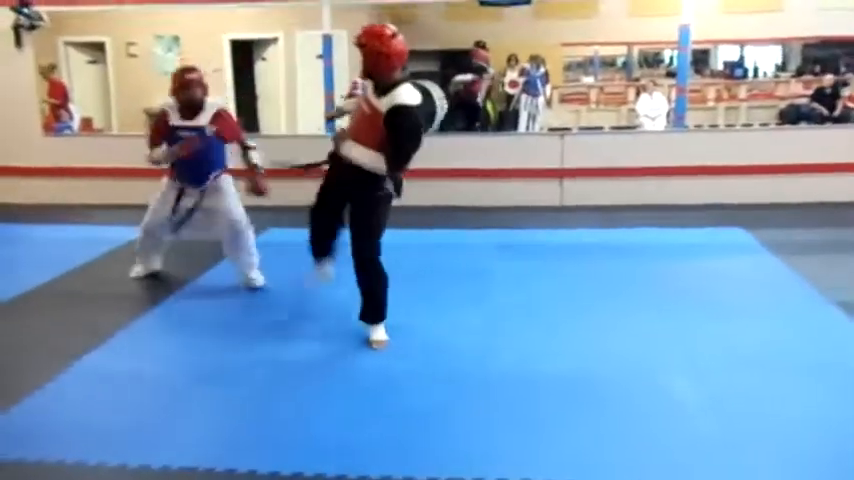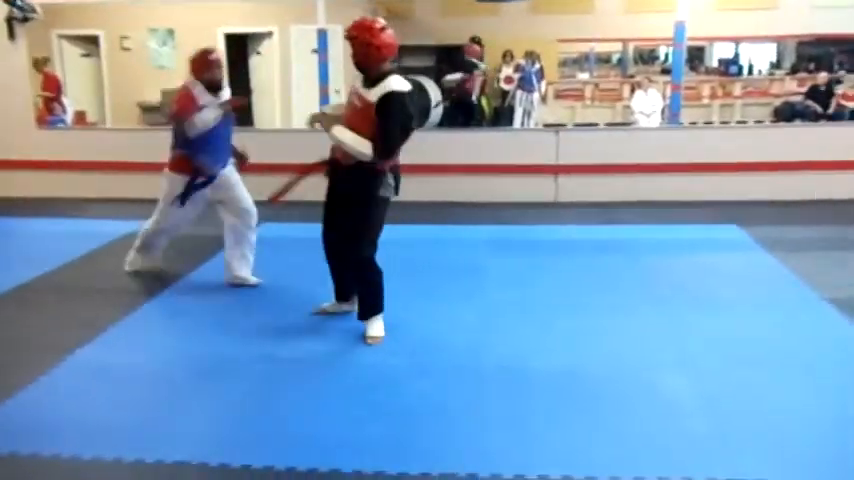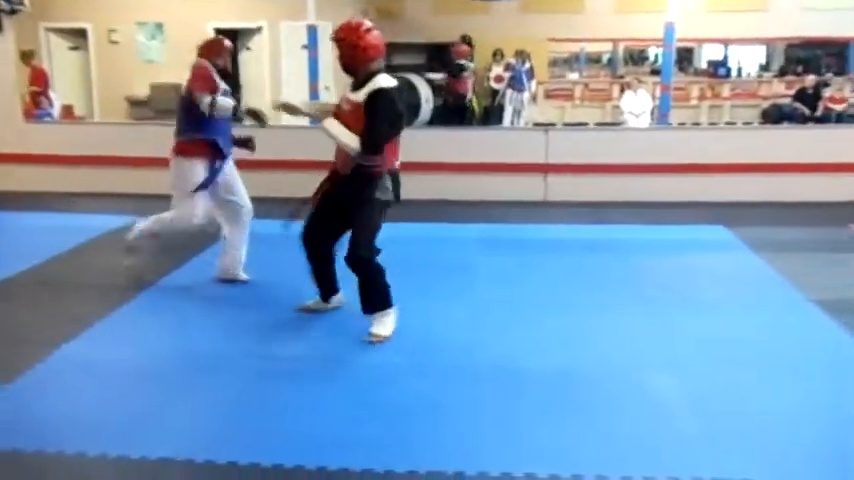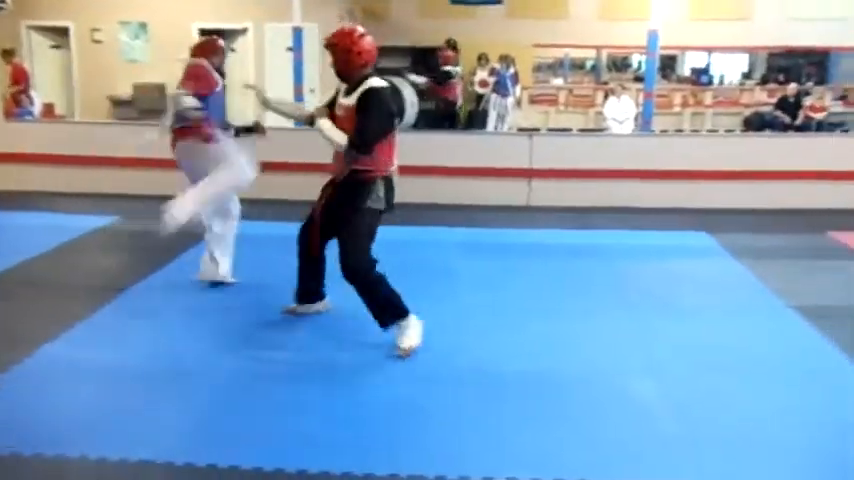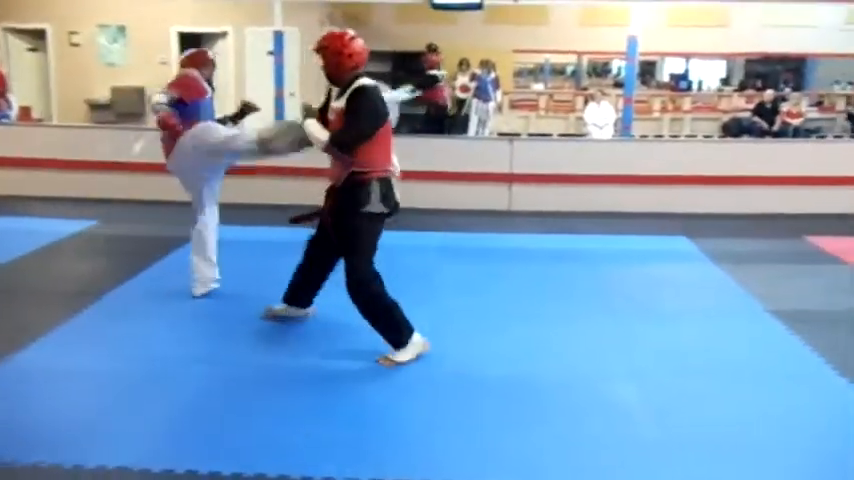
dt=0.1s
person 1, frame 1
left shoulder: (406, 108)
right shoulder: (377, 83)
left elbow: (394, 165)
left wrist: (346, 146)
right wrist: (345, 112)
left hip: (373, 182)
right hip: (344, 165)
left knee: (365, 252)
right knee: (322, 218)
left ankle: (377, 322)
right ankle: (322, 261)
person 1, frame 2
left shoulder: (396, 97)
right shoulder: (368, 78)
left elbow: (380, 155)
left wrist: (334, 129)
right wrist: (331, 117)
left hip: (372, 181)
right hip: (344, 169)
left knee: (359, 252)
right knee: (333, 240)
left ankle: (373, 317)
right ankle: (345, 299)
person 1, frame 3
left shoulder: (385, 94)
right shoulder: (359, 84)
left elbow: (368, 148)
right elbow: (342, 119)
left wrist: (327, 123)
right wrist: (295, 108)
left hip: (373, 183)
right hip: (346, 176)
left knee: (360, 252)
right knee: (315, 235)
left ankle: (383, 312)
right ankle: (329, 295)
person 1, frame 4
left shoulder: (377, 96)
right shoulder: (349, 90)
left elbow: (356, 148)
right elbow: (319, 115)
left wrist: (322, 123)
right wrist: (270, 103)
left hip: (368, 190)
right hip: (344, 184)
left knee: (355, 263)
right knee: (310, 238)
left ankle: (405, 322)
right ankle: (312, 299)
person 1, frame 5
left shoulder: (365, 96)
right shoulder: (341, 93)
left elbow: (337, 146)
right elbow: (323, 129)
left wrist: (308, 125)
left hip: (367, 195)
right hip: (345, 189)
left knee: (359, 275)
right knee: (320, 250)
left ankle: (408, 341)
right ankle: (297, 303)
person 2, frame 1
left shoulder: (218, 113)
right shoulder: (166, 115)
left elbow: (245, 144)
right elbow: (153, 154)
left wrist: (256, 172)
right wrist: (173, 152)
left hip: (214, 181)
right hip: (180, 182)
left knee: (236, 223)
right knee: (153, 225)
left ankle: (249, 273)
right ankle: (148, 263)
person 2, frame 2
left shoulder: (223, 97)
right shoulder: (187, 95)
right elbow: (191, 127)
left wrist: (234, 151)
right wrist: (221, 108)
left hip: (220, 171)
right hip: (185, 173)
left knee: (245, 213)
right knee: (164, 223)
left ankle: (240, 272)
right ankle: (142, 259)
person 2, frame 3
left shoulder: (218, 84)
right shoulder: (203, 73)
right elbow: (206, 103)
left wrist: (237, 141)
right wrist: (245, 110)
left hip: (217, 159)
right hip: (193, 157)
left knee: (242, 209)
right knee: (189, 216)
left ankle: (232, 268)
right ankle: (143, 231)
person 2, frame 4
left shoulder: (211, 81)
right shoulder: (199, 69)
left elbow: (219, 125)
right elbow: (183, 97)
left wrist: (247, 130)
right wrist: (199, 123)
right hip: (193, 142)
left knee: (227, 211)
right knee: (243, 171)
left ankle: (216, 270)
right ankle: (183, 208)
person 2, frame 5
left shoulder: (199, 90)
right shoulder: (187, 78)
left elbow: (210, 126)
right elbow: (159, 98)
left wrist: (237, 116)
right wrist: (164, 116)
left hip: (180, 157)
right hip: (188, 141)
left knee: (206, 219)
right knee: (241, 140)
left ankle: (202, 282)
